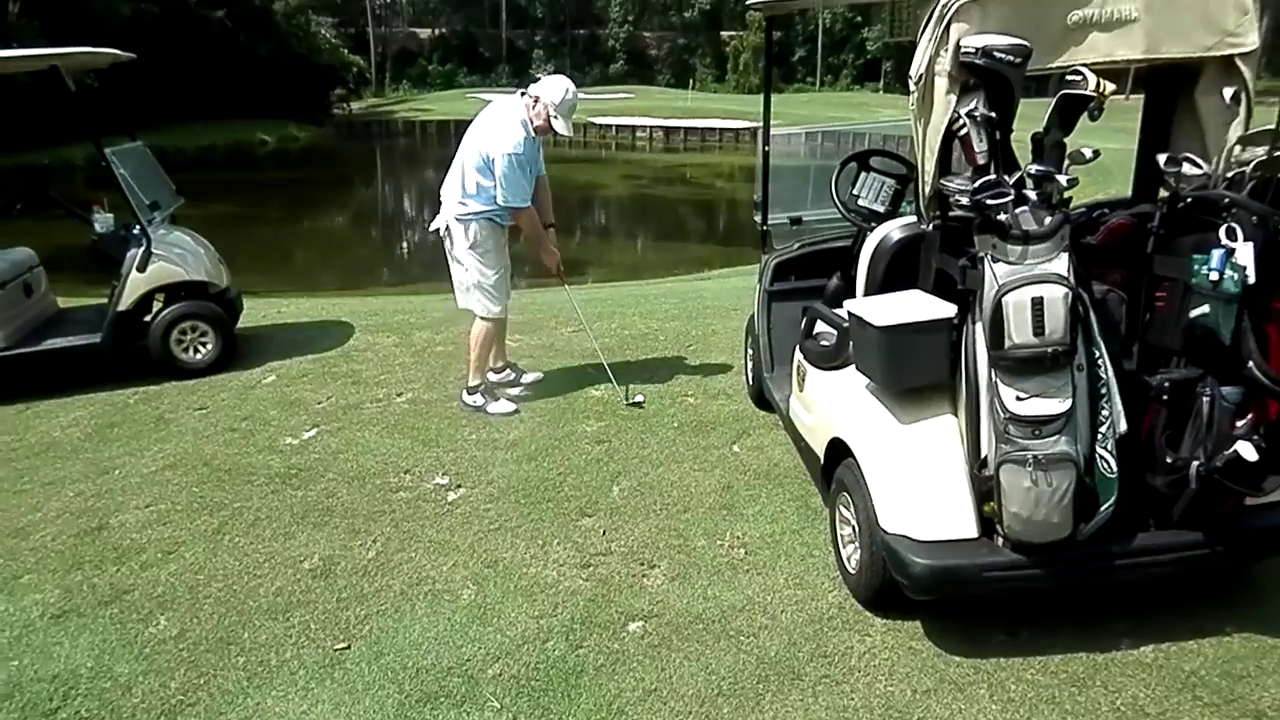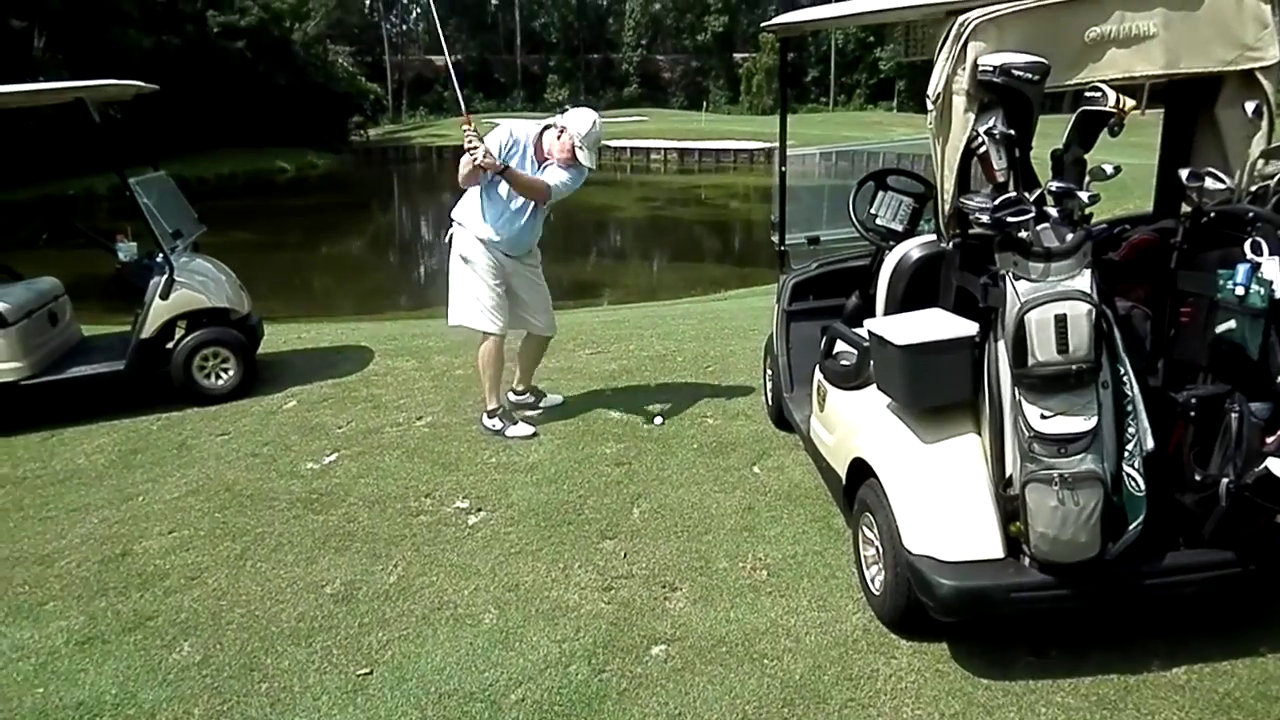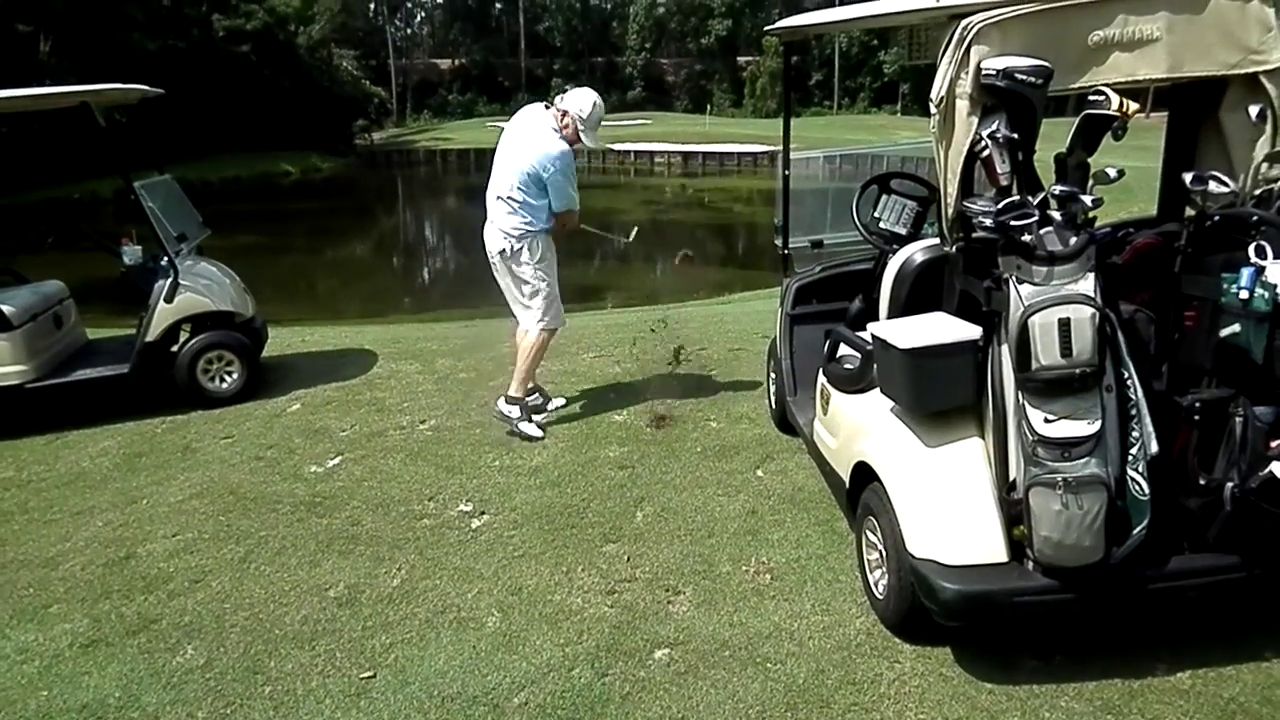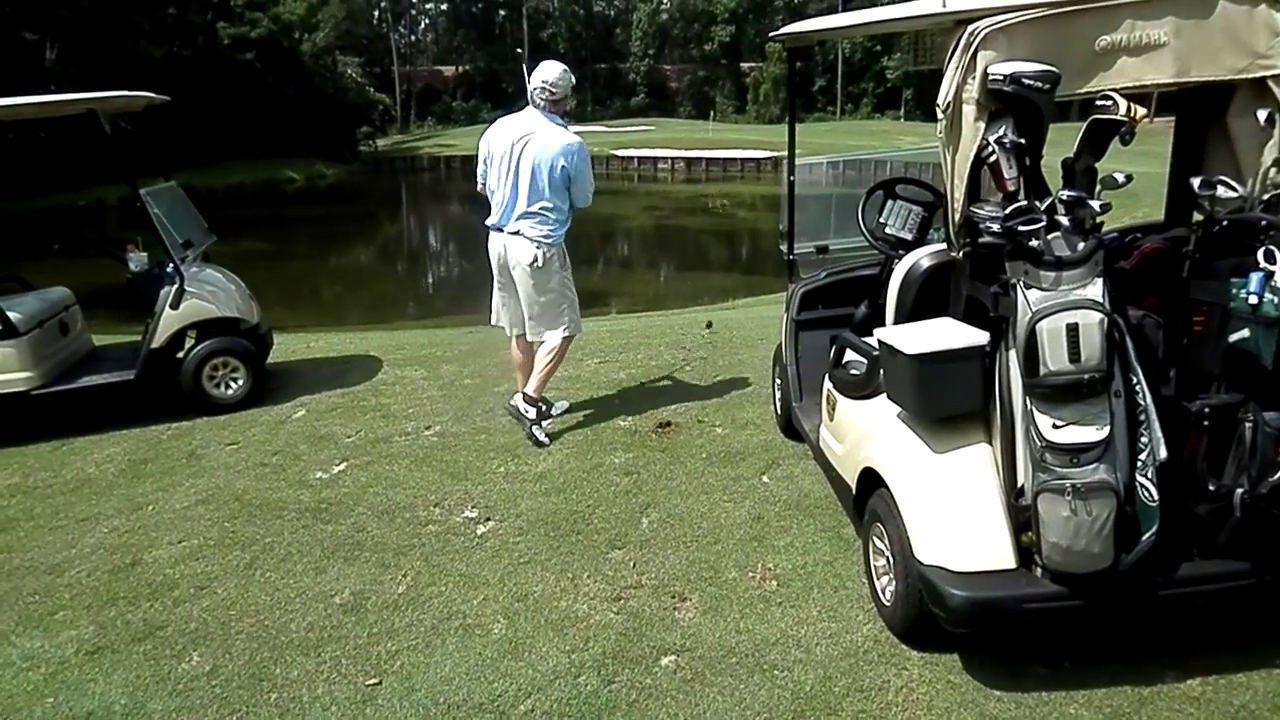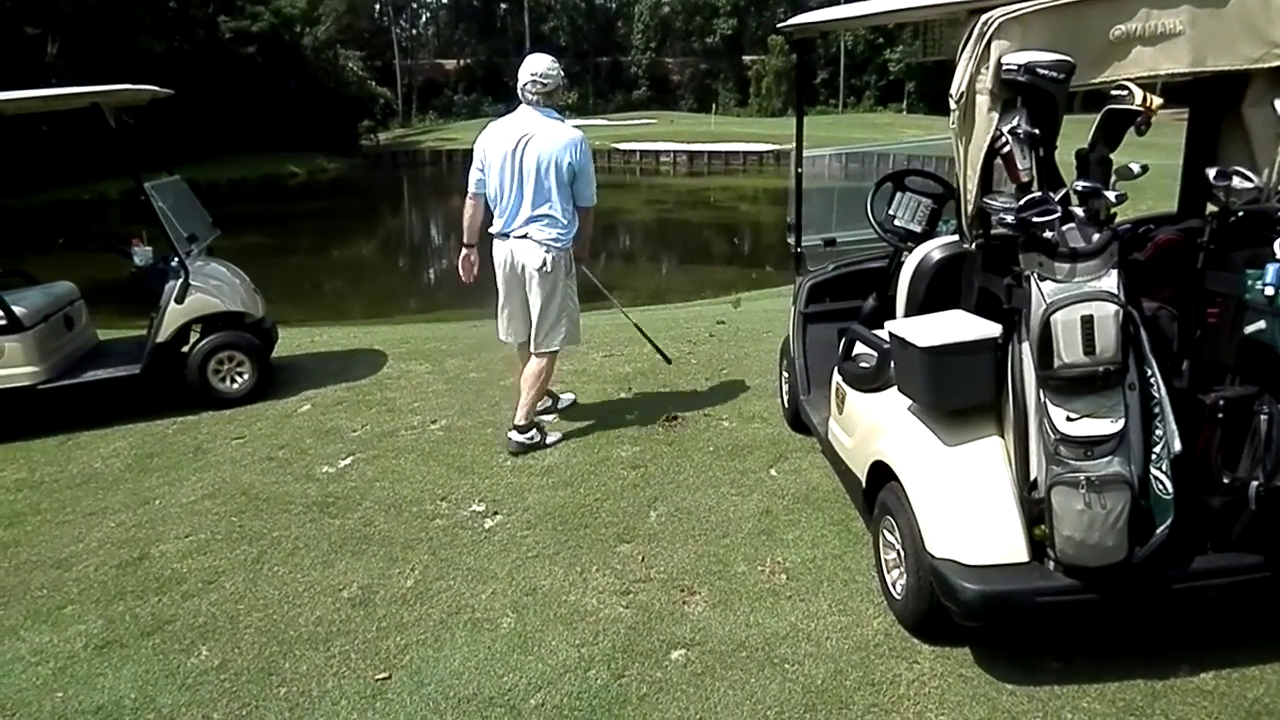
dt=0.5s
person 1, frame 1
left shoulder: (522, 117)
right shoulder: (510, 139)
left elbow: (538, 177)
right elbow: (519, 207)
left wrist: (549, 228)
right wrist: (544, 250)
left hip: (487, 218)
right hip: (471, 223)
left knee: (499, 299)
right knee: (490, 306)
left ankle: (499, 369)
right ankle: (474, 389)
person 1, frame 2
left shoulder: (575, 169)
right shoulder: (511, 135)
left elbow: (540, 192)
right elbow: (465, 181)
left wrist: (500, 167)
right wrist: (473, 158)
left hip: (522, 253)
right hip: (478, 242)
left knee: (543, 327)
right knee: (493, 329)
left ankle: (521, 391)
right ankle: (493, 413)
person 1, frame 3
left shoulder: (530, 113)
right shoulder: (556, 151)
right elbow: (566, 213)
left wrist: (557, 219)
right wrist: (567, 224)
left hip: (508, 233)
right hip: (521, 241)
left knee: (534, 317)
right knee: (544, 321)
left ankle: (528, 390)
right ankle: (512, 401)
person 1, frame 4
left shoulder: (497, 130)
right shoulder: (570, 145)
left elbow: (482, 185)
right elbow: (581, 201)
left hip: (499, 240)
right hip: (538, 247)
left knee: (520, 329)
right knee: (560, 329)
left ankle: (531, 399)
right ankle: (528, 399)
person 1, frame 5
left shoulder: (492, 133)
right shoulder: (571, 139)
left elbow: (474, 198)
right elbow: (585, 206)
left wrist: (468, 246)
right wrist: (582, 246)
left hip: (504, 247)
right hip: (547, 251)
left knee: (524, 336)
right knee: (547, 343)
left ankle: (541, 397)
right ankle: (521, 428)
